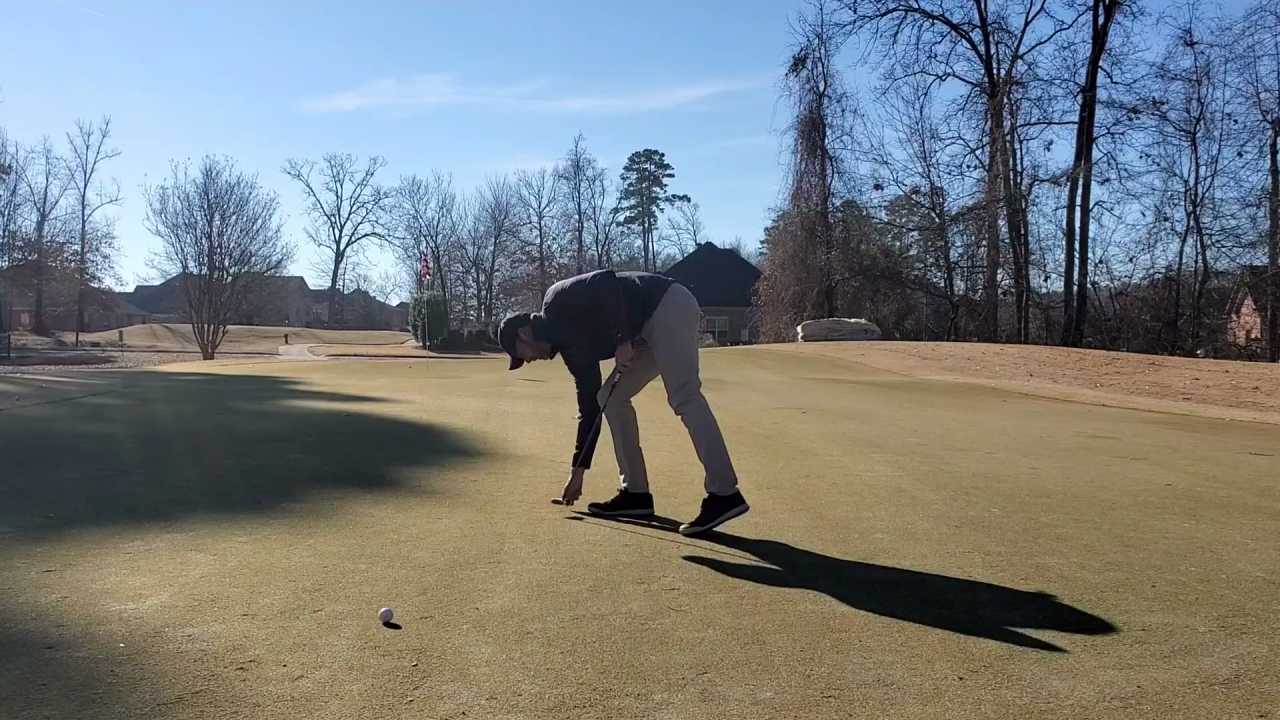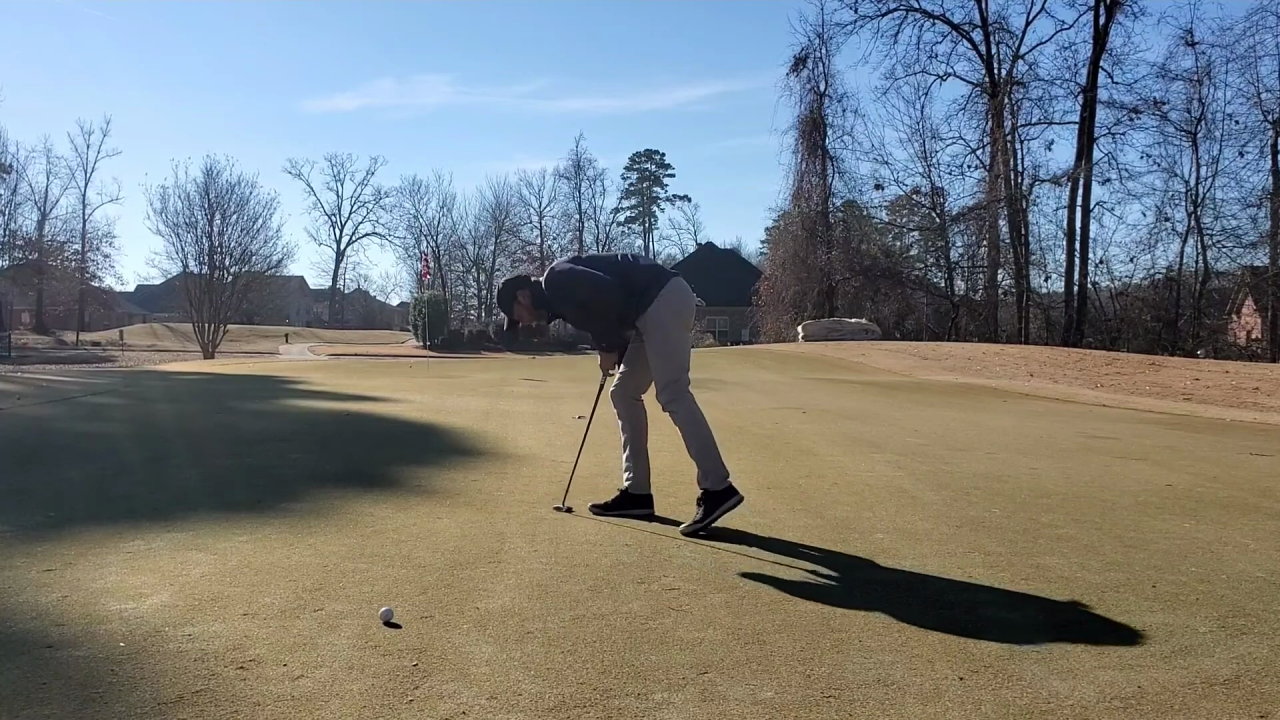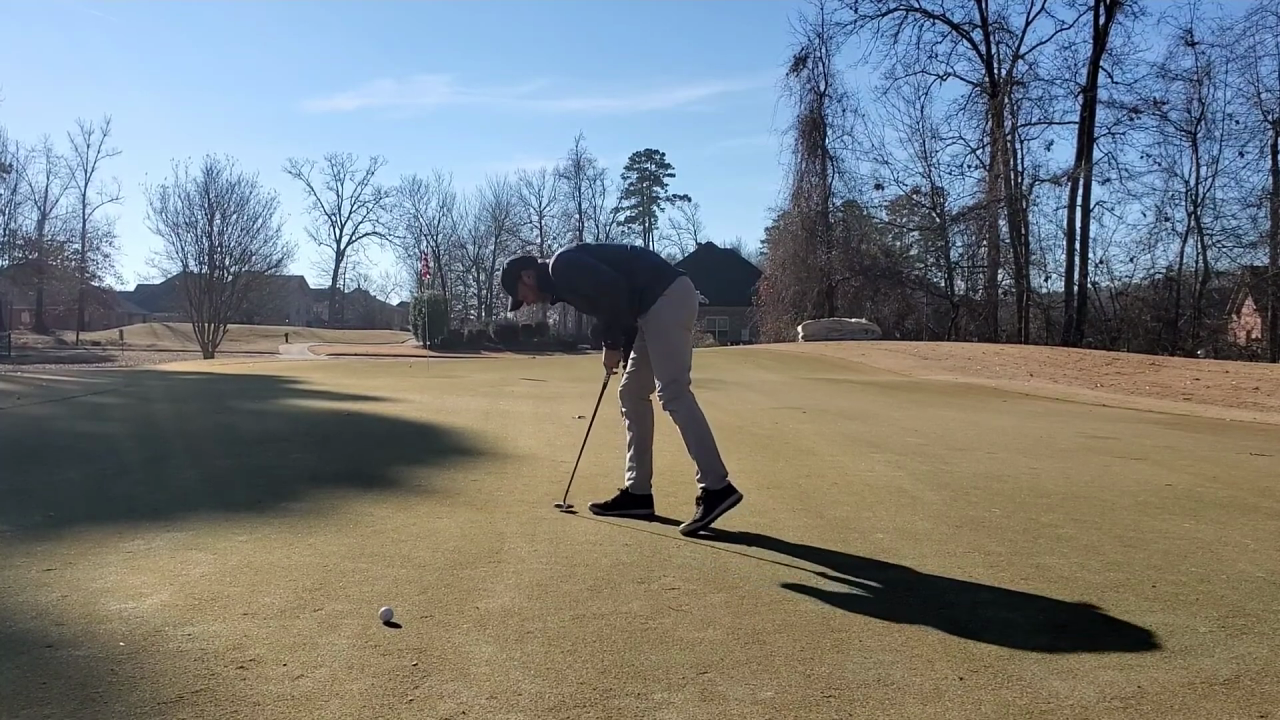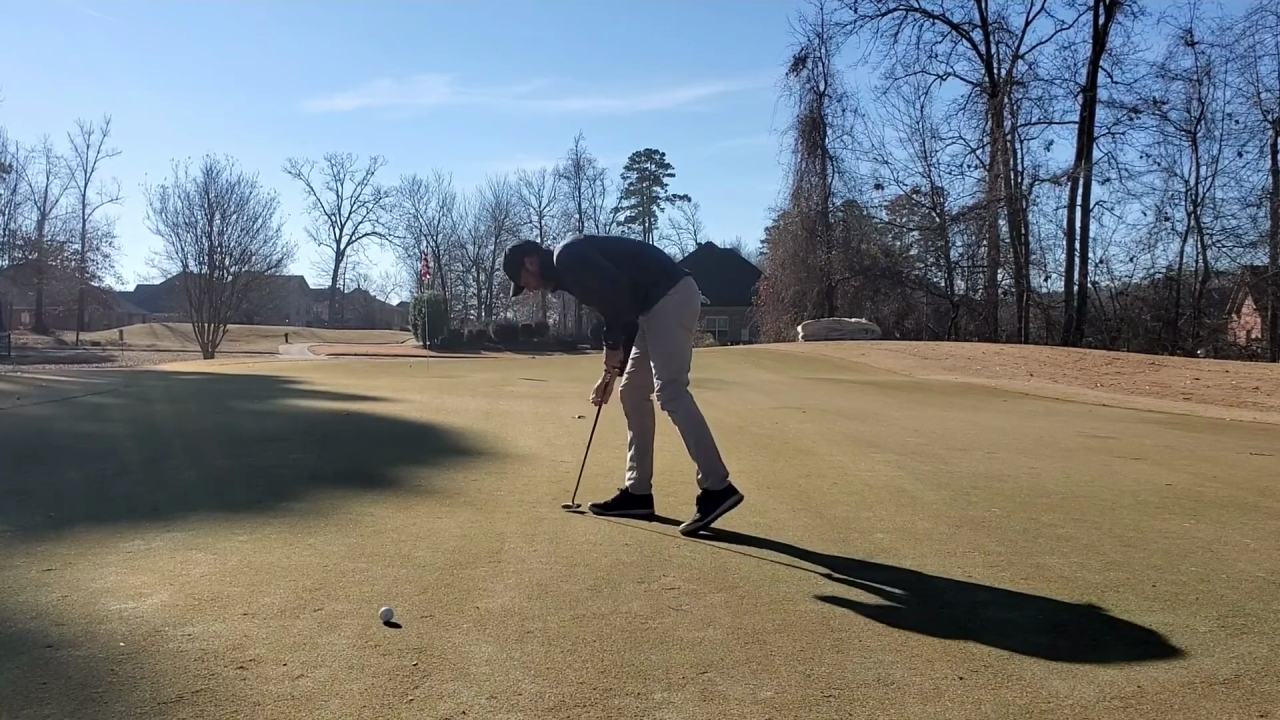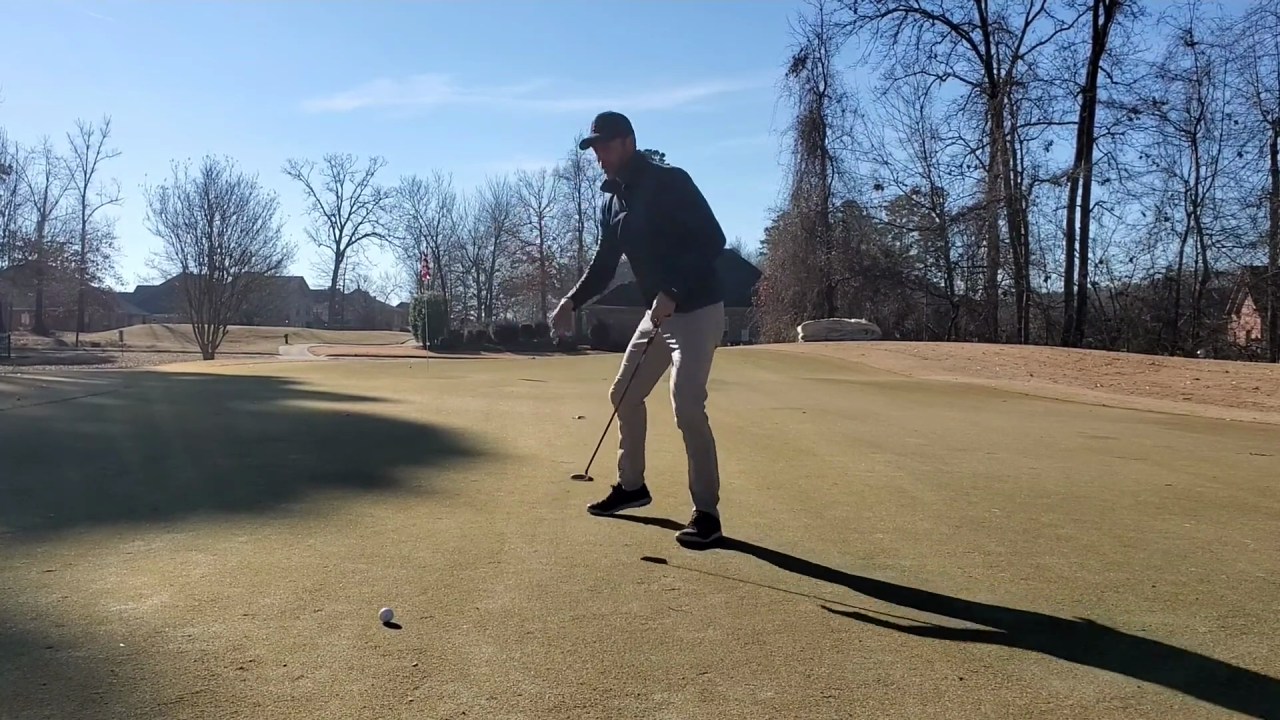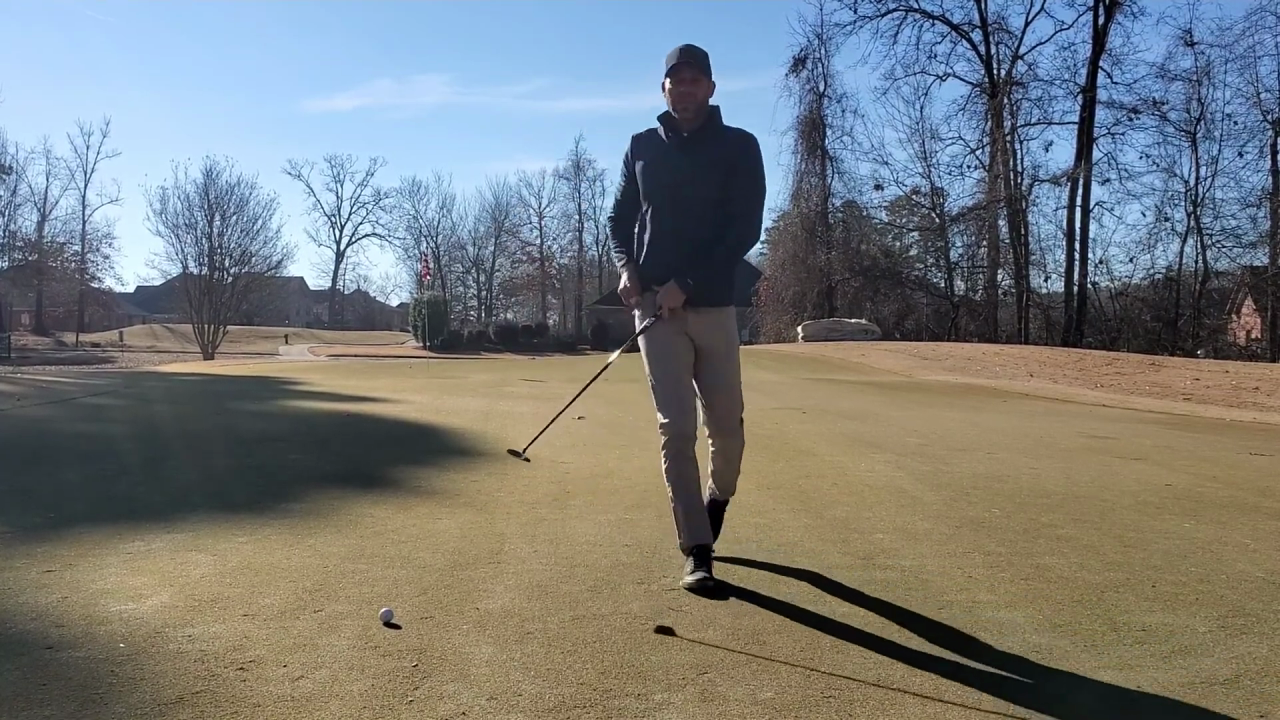
dt=0.7s
person 1, frame 1
left shoulder: (557, 303)
right shoulder: (570, 345)
left elbow: (605, 282)
right elbow: (589, 403)
left wrist: (621, 339)
right wrist: (578, 469)
left hip: (668, 306)
left knee: (684, 398)
right knee: (611, 399)
left ankle: (724, 495)
right ankle: (636, 493)
person 1, frame 2
left shoulder: (557, 280)
right shoulder: (561, 301)
left elbow: (608, 291)
left wrist: (606, 347)
left hip: (665, 299)
right hip: (654, 309)
left knee: (673, 394)
right knee: (623, 393)
left ankle: (718, 489)
right ankle: (636, 493)
person 1, frame 3
left shoulder: (562, 266)
right shoulder: (565, 283)
left elbow: (615, 289)
right elbow: (618, 314)
left wrist: (611, 345)
left hip: (667, 297)
right hip: (659, 304)
left knee: (672, 393)
right knee: (632, 393)
left ankle: (716, 488)
right ankle: (637, 492)
person 1, frame 4
left shoulder: (567, 256)
right shoulder: (568, 272)
left elbow: (617, 288)
right elbow: (620, 313)
left wrist: (612, 346)
right wrist: (613, 370)
left hip: (671, 296)
right hip: (658, 305)
left knee: (671, 392)
right knee: (632, 393)
left ankle: (717, 488)
right ankle: (638, 492)
person 1, frame 5
left shoulder: (669, 181)
right shoulder: (611, 202)
left elbow: (712, 240)
right elbow: (603, 266)
left wrist: (672, 292)
right wrist: (571, 301)
left hip: (699, 310)
right hip: (660, 312)
left knee: (687, 404)
right knee: (625, 393)
left ankle: (706, 511)
right ankle: (631, 485)
person 1, frame 6
left shoulder: (739, 147)
right shoulder: (641, 147)
left elbow: (744, 230)
right elbow: (620, 217)
left wrist: (686, 283)
right wrist: (626, 267)
left hip: (714, 307)
right hip: (657, 309)
left knee: (726, 423)
right knee: (676, 429)
left ankle: (718, 496)
right ankle: (697, 549)
